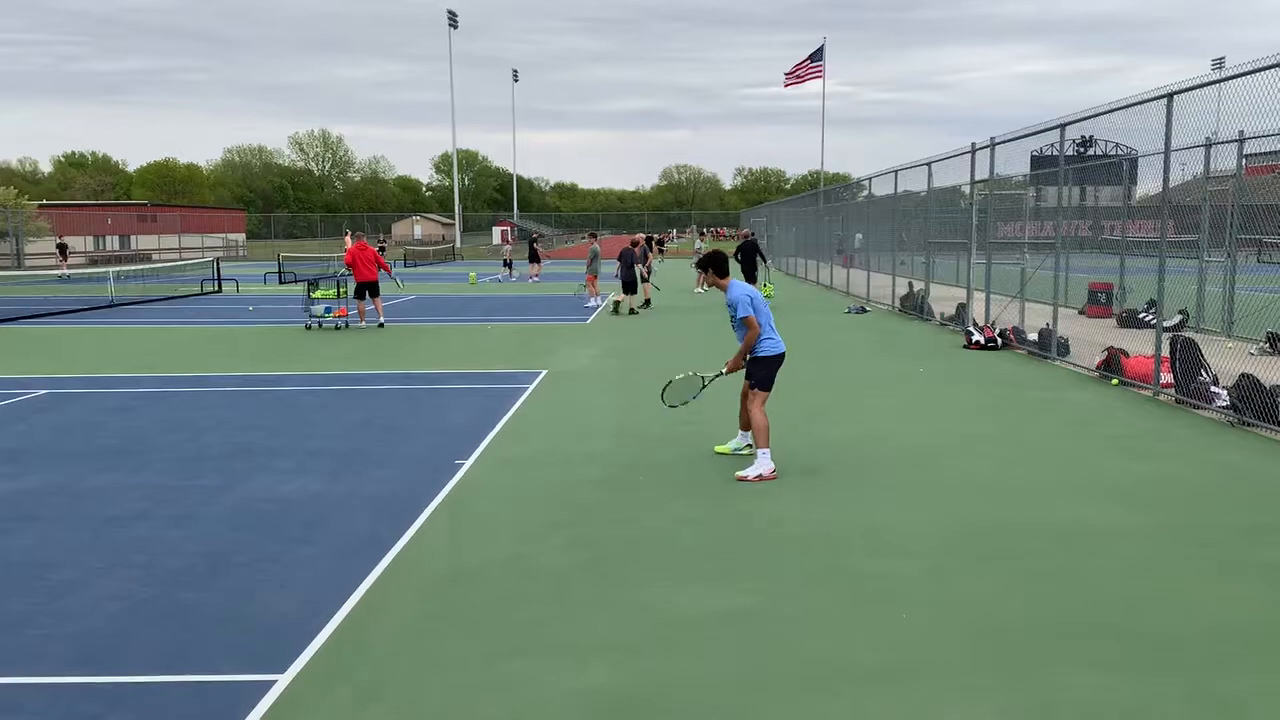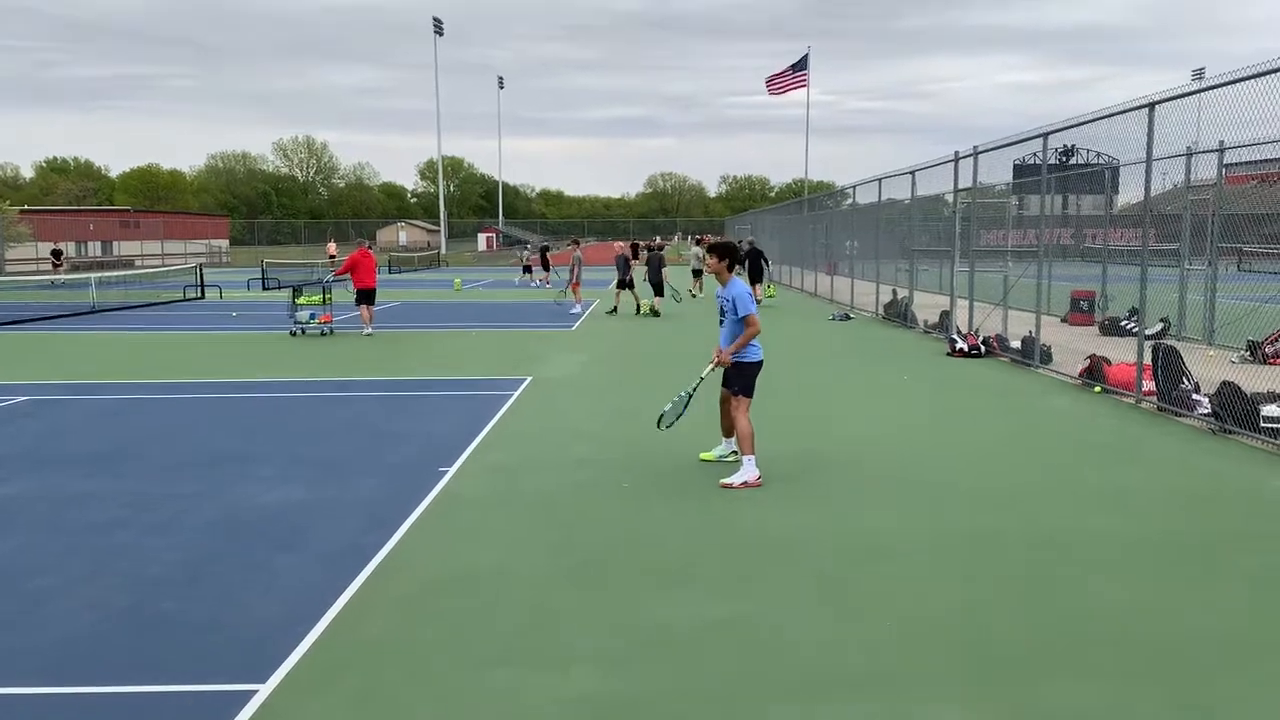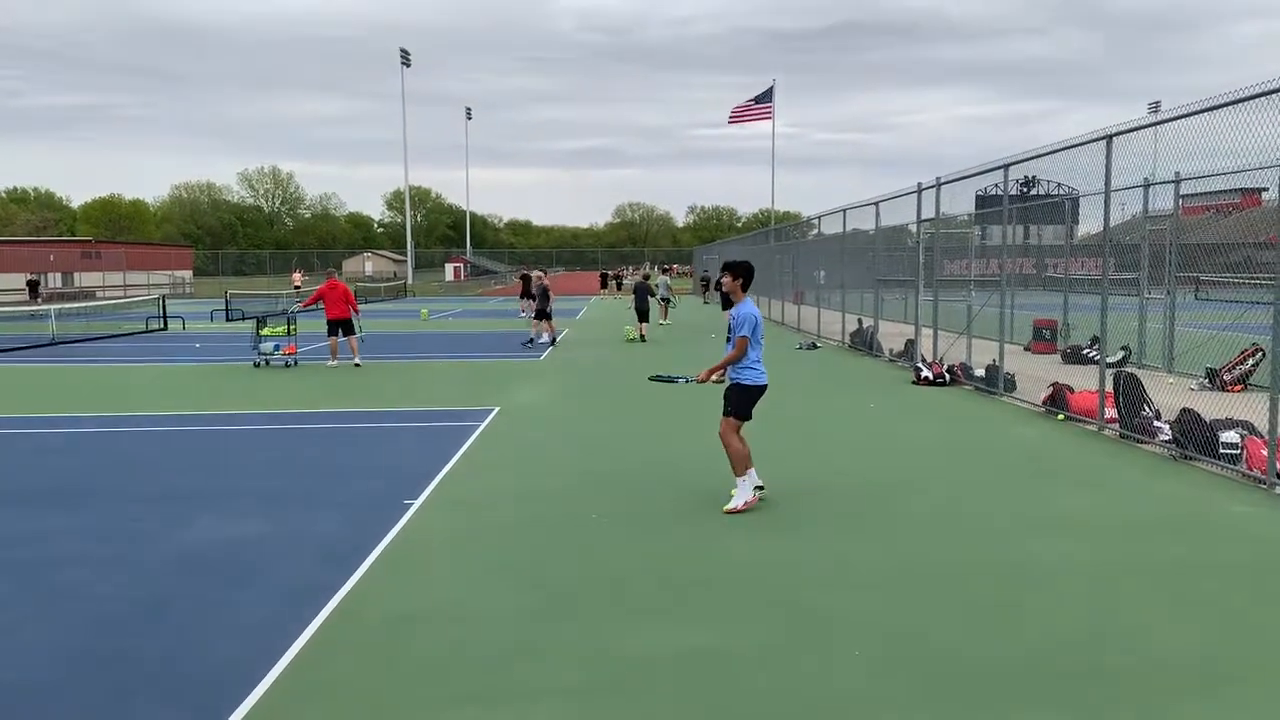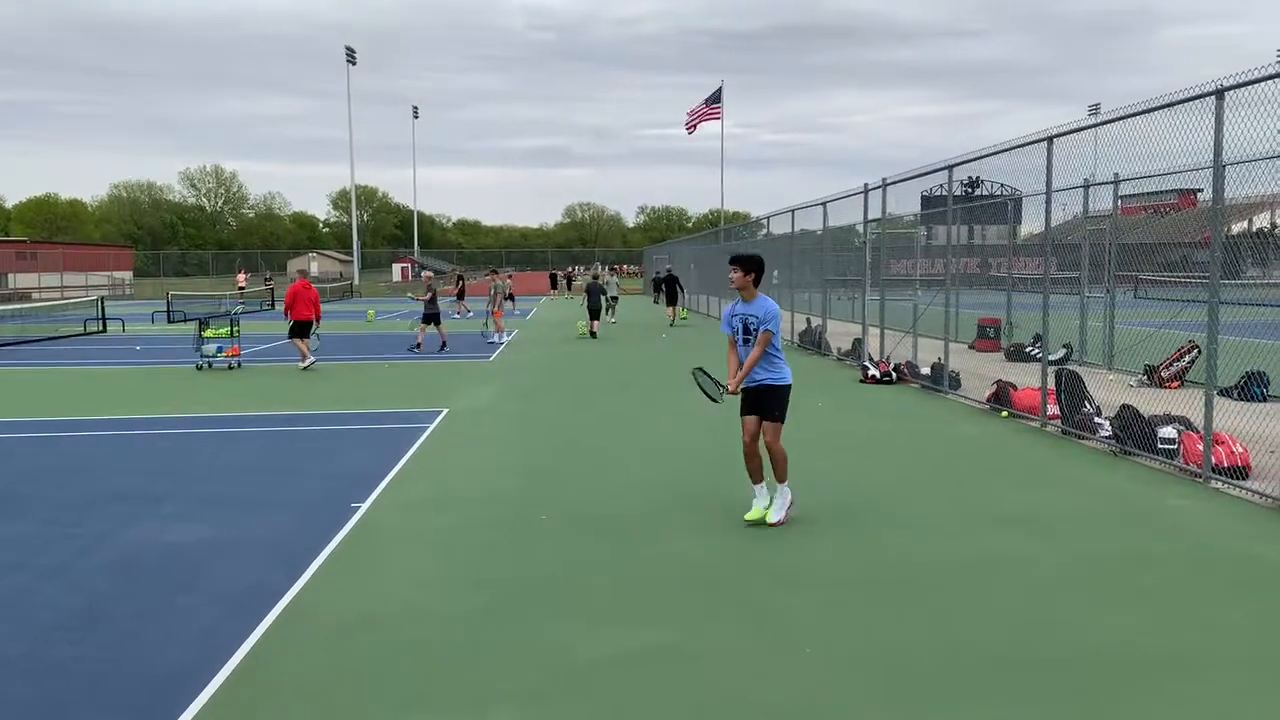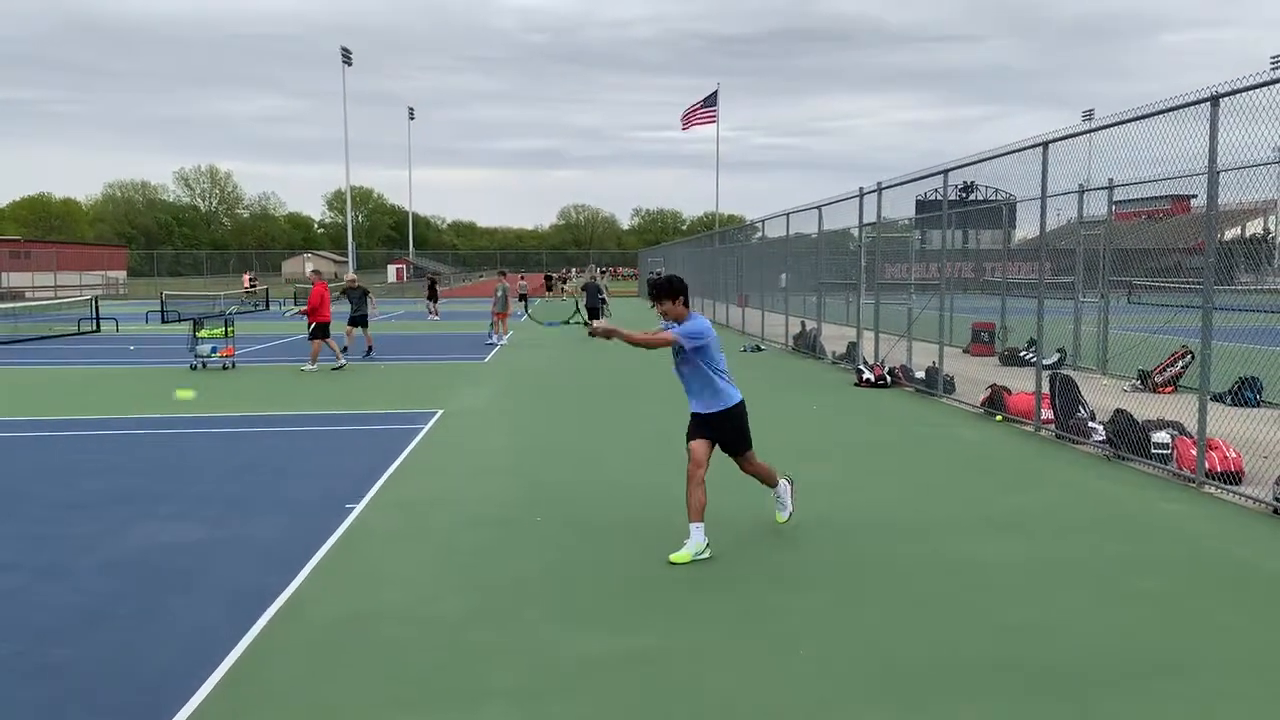
dt=1s
person 1, frame 1
left shoulder: (737, 294)
right shoulder: (735, 290)
left elbow: (754, 330)
left wrist: (738, 358)
right wrist: (740, 357)
left hip: (768, 352)
right hip: (762, 351)
left knee: (755, 405)
right knee: (746, 395)
left ankle: (765, 464)
right ankle: (744, 441)
person 1, frame 2
left shoulder: (739, 291)
right shoulder: (722, 289)
left elbow: (754, 328)
left wrist: (730, 351)
right wrist: (720, 349)
left hip: (746, 359)
right hip: (734, 358)
left knee: (738, 410)
right knee: (725, 401)
left ankle: (750, 471)
right ankle: (728, 447)
person 1, frame 3
left shoulder: (746, 313)
right shoulder: (737, 309)
left elbow: (739, 352)
left wrist: (711, 371)
right wrist: (722, 371)
left hip: (749, 381)
right hip: (741, 380)
left knee: (726, 431)
right knee: (732, 432)
left ankle: (745, 489)
right ankle: (752, 483)
person 1, frame 4
left shoulder: (769, 308)
right shoulder: (731, 311)
left elbow: (759, 349)
right elbow: (733, 348)
left wrist: (738, 379)
right wrist: (732, 379)
left hip: (775, 381)
right hip: (750, 384)
left knee: (771, 440)
right knee: (748, 441)
left ankle: (783, 494)
right ankle: (761, 497)
person 1, frame 5
left shoulder: (699, 328)
right shoulder: (675, 326)
left elbow: (652, 341)
right elbow: (641, 340)
left wrist: (613, 330)
right wrist: (613, 332)
left hip: (728, 408)
right hip: (701, 412)
left knee: (748, 464)
right knee: (695, 471)
left ankle: (780, 487)
right ankle: (698, 541)
